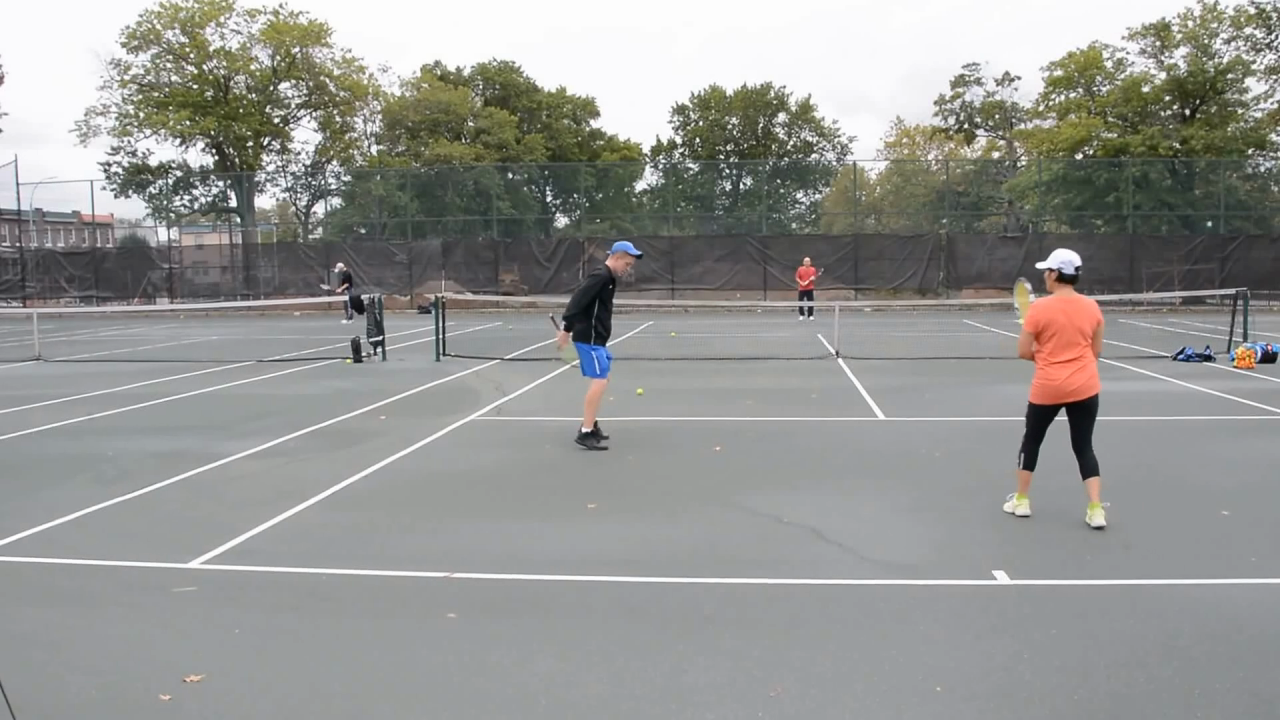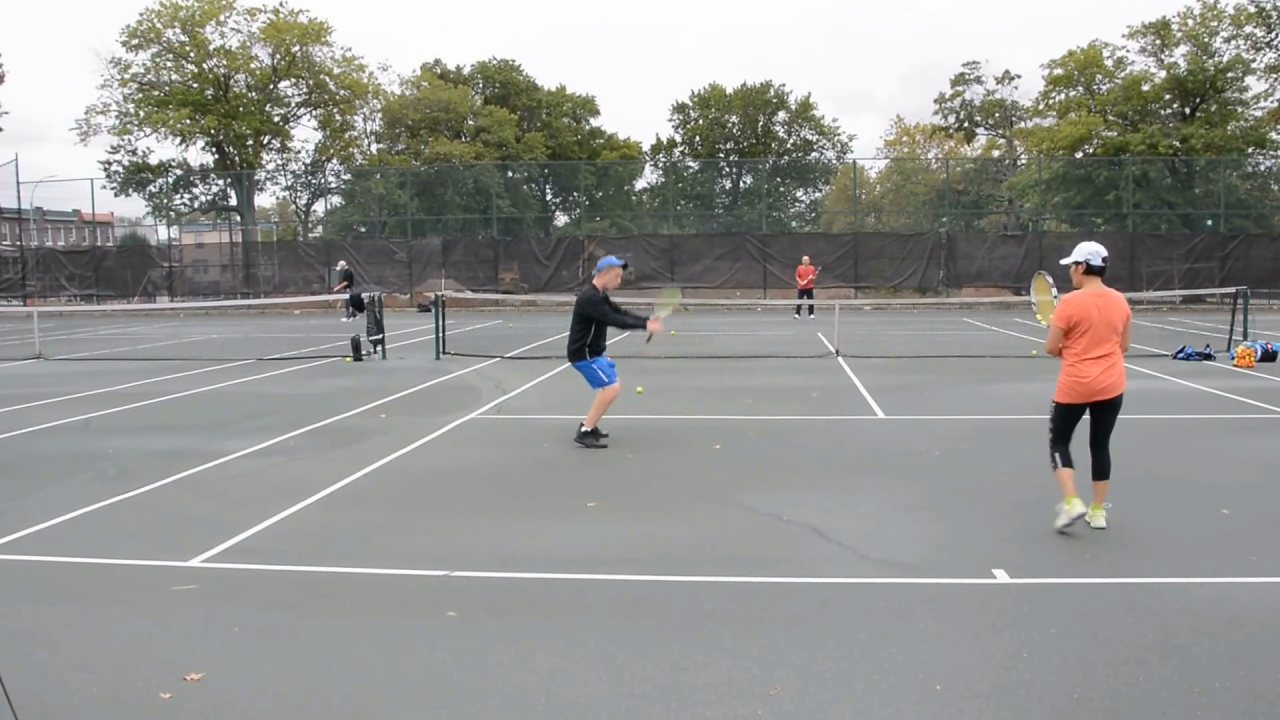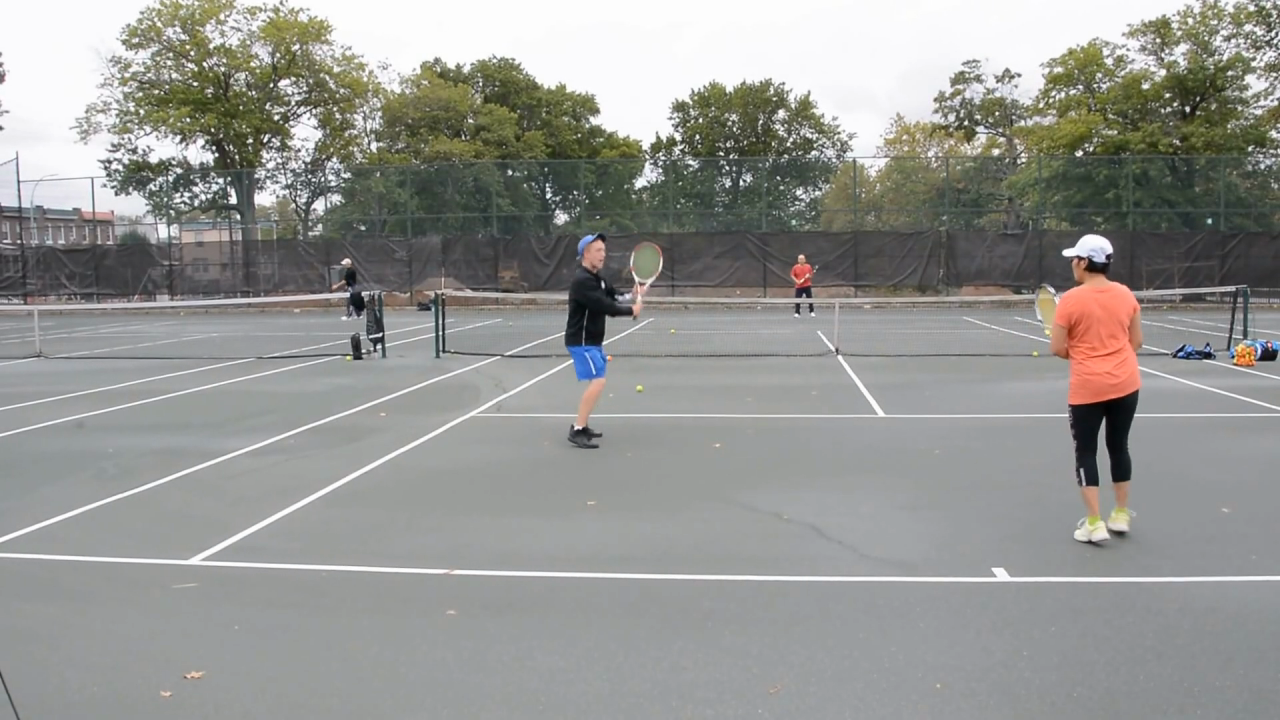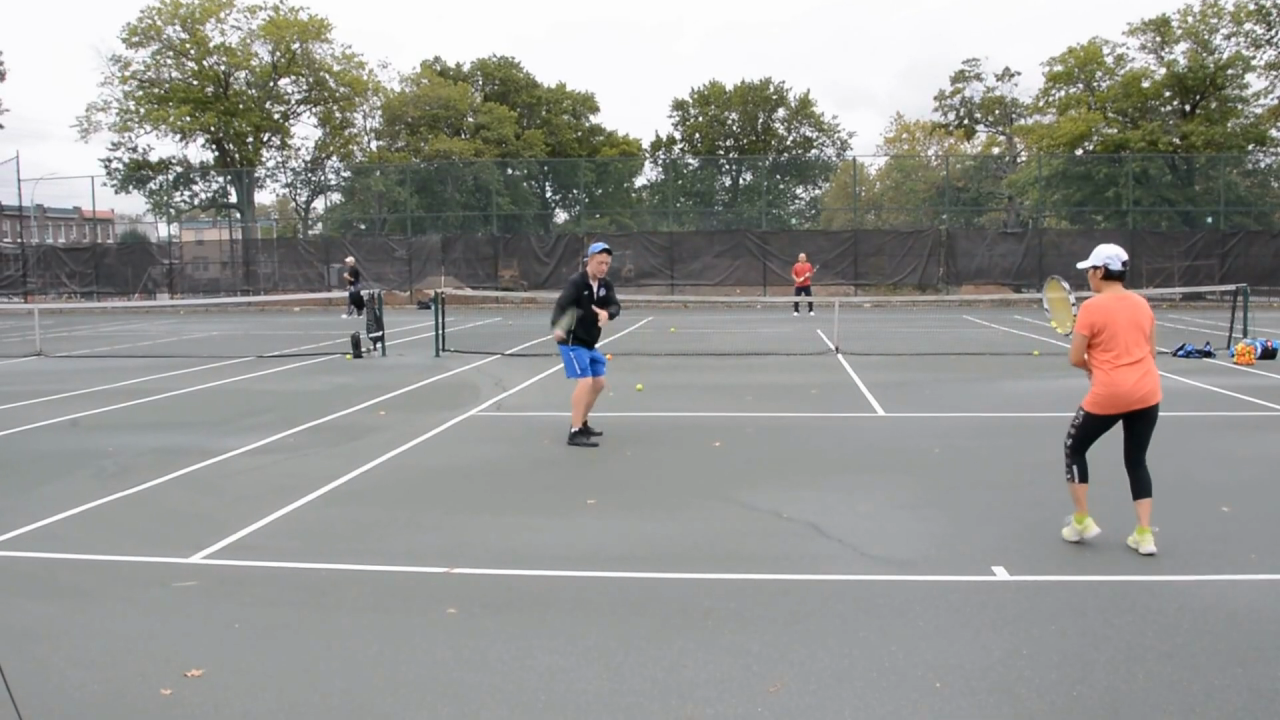
dt=0.4s
person 1, frame 1
left shoulder: (1039, 308)
right shoulder: (1092, 307)
left elbow: (1024, 351)
right elbow: (1097, 350)
left hip: (1047, 389)
right hip: (1085, 388)
left knee: (1031, 441)
right knee: (1084, 447)
left ankle: (1021, 500)
right ankle: (1096, 510)
person 1, frame 2
left shoulder: (1070, 303)
right shoulder: (1120, 302)
left elbow: (1052, 347)
right elbow: (1124, 346)
left hip: (1074, 388)
right hip: (1112, 386)
left knee: (1059, 442)
right knee: (1100, 446)
left ankle: (1071, 502)
right ankle: (1098, 511)
person 1, frame 3
left shoulder: (1070, 300)
right shoulder: (1125, 295)
left elbow: (1058, 349)
right elbow: (1137, 341)
left hip: (1088, 388)
right hip: (1126, 384)
left knee: (1085, 452)
right knee: (1119, 447)
left ankle: (1094, 524)
right ankle: (1121, 514)
person 1, frame 4
left shoulder: (1092, 308)
right shoulder: (1142, 305)
left elbow: (1075, 358)
right elbow: (1150, 351)
left hip: (1108, 397)
right hip: (1147, 394)
left knee: (1074, 449)
right knee: (1136, 462)
left ankle: (1082, 522)
right ankle: (1145, 535)
person 2, frame 1
left shoulder: (607, 276)
right shoulder: (600, 275)
left elbow: (593, 307)
right elbow: (578, 299)
left wrist: (569, 329)
right wrist: (566, 327)
left hip: (595, 339)
right hip: (588, 339)
left knee: (602, 380)
right knee: (599, 382)
left ankle: (590, 425)
right ankle: (585, 433)
person 2, frame 2
left shoulder: (600, 295)
right shoulder: (589, 297)
left elbow: (619, 314)
right elbow: (615, 321)
left wrist: (648, 319)
right wrist: (645, 325)
left hip: (593, 352)
right hip: (584, 355)
left knee: (610, 387)
right knee: (611, 388)
left ankle: (589, 425)
right ankle: (585, 432)
person 2, frame 3
left shoulder: (597, 277)
right shoulder: (582, 280)
left elbow: (613, 298)
right elbow: (605, 306)
left wrist: (633, 296)
right wrist: (631, 311)
left hip: (592, 342)
right hip: (581, 342)
left knee: (597, 383)
right knee: (597, 382)
left ankle: (580, 425)
right ankle: (577, 431)
person 2, frame 4
left shoulder: (605, 284)
right shoulder: (576, 282)
left elbow: (614, 308)
right elbow: (561, 306)
left wrist: (606, 312)
right wrist: (557, 327)
left hip: (590, 344)
right hip: (573, 342)
left knee: (599, 383)
right knee: (585, 382)
left ankle: (581, 423)
right ankle: (575, 433)
